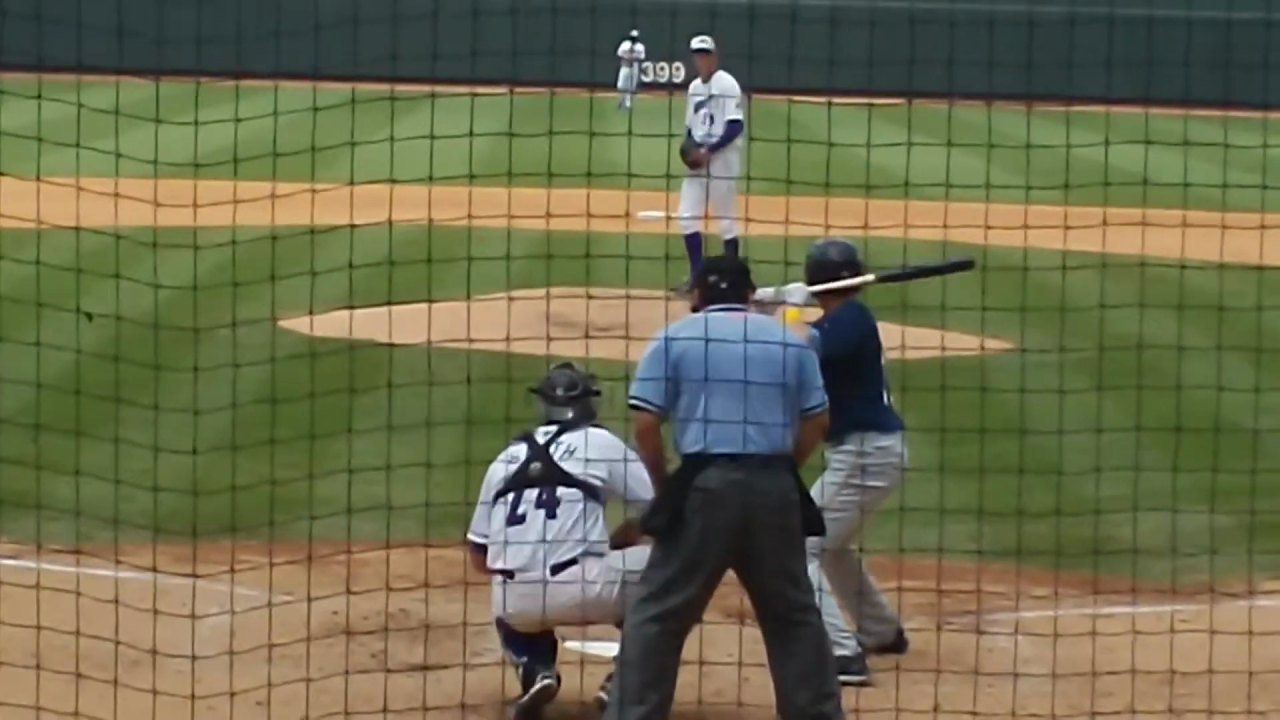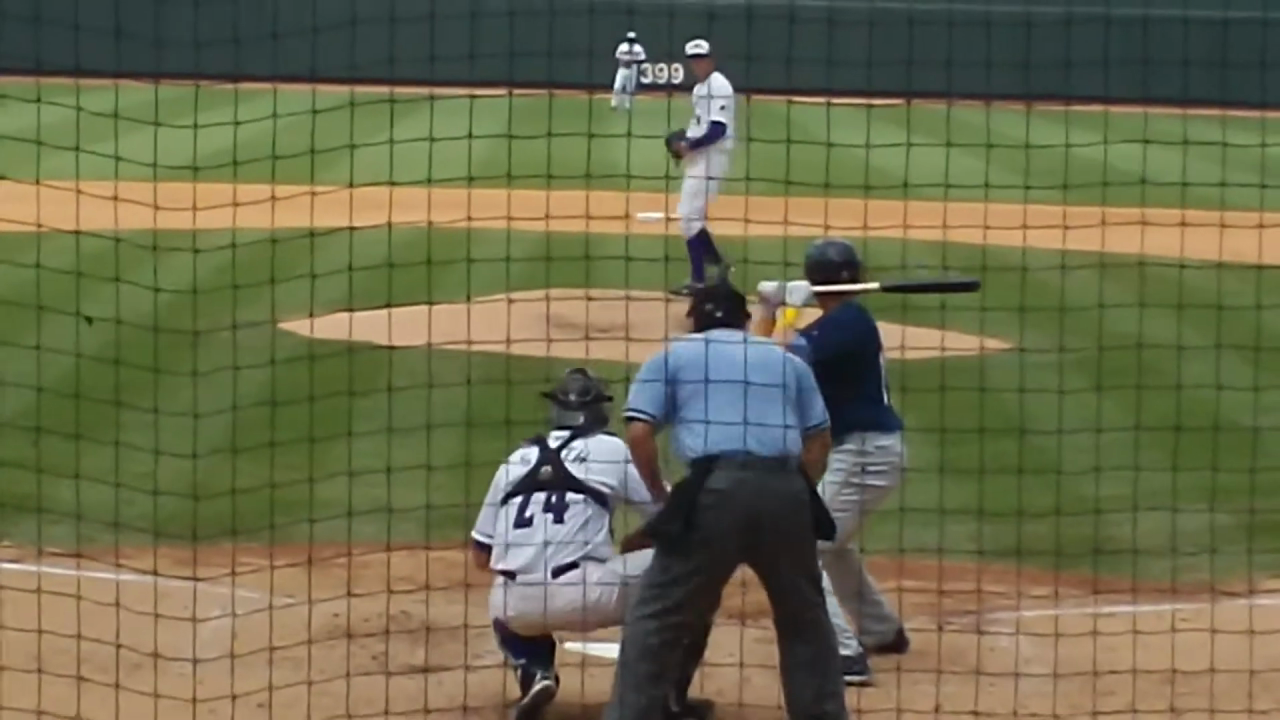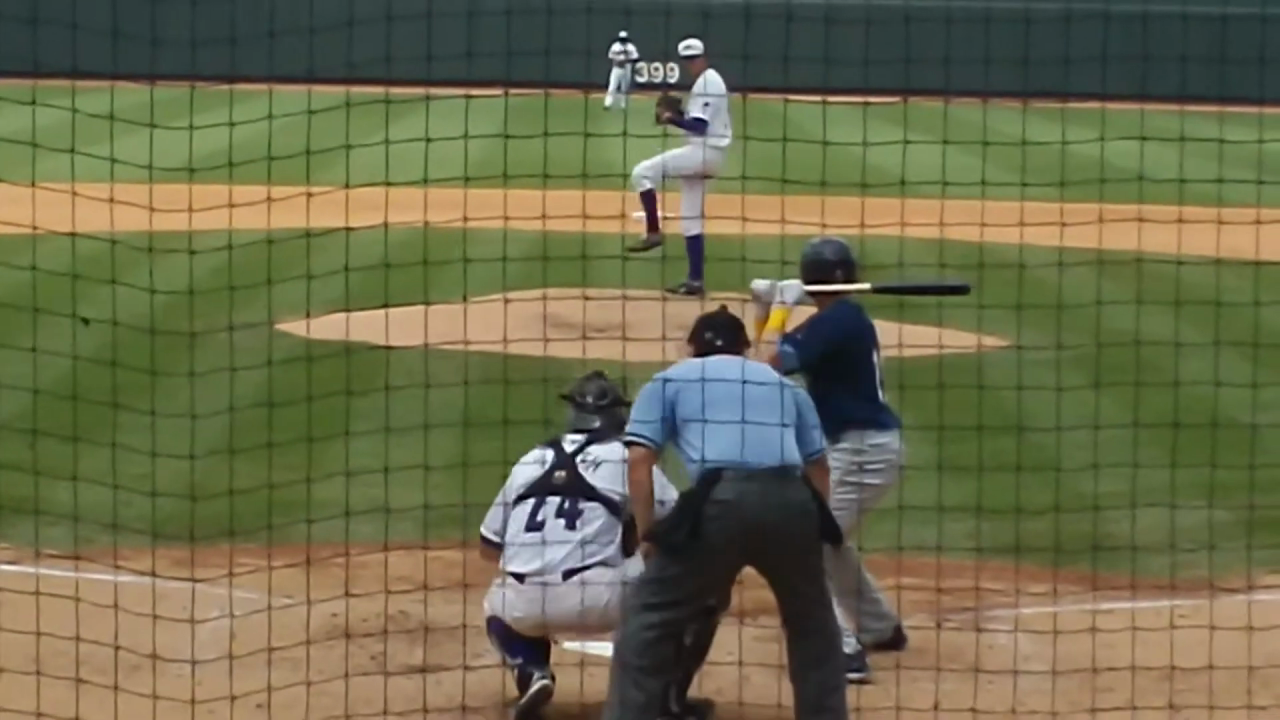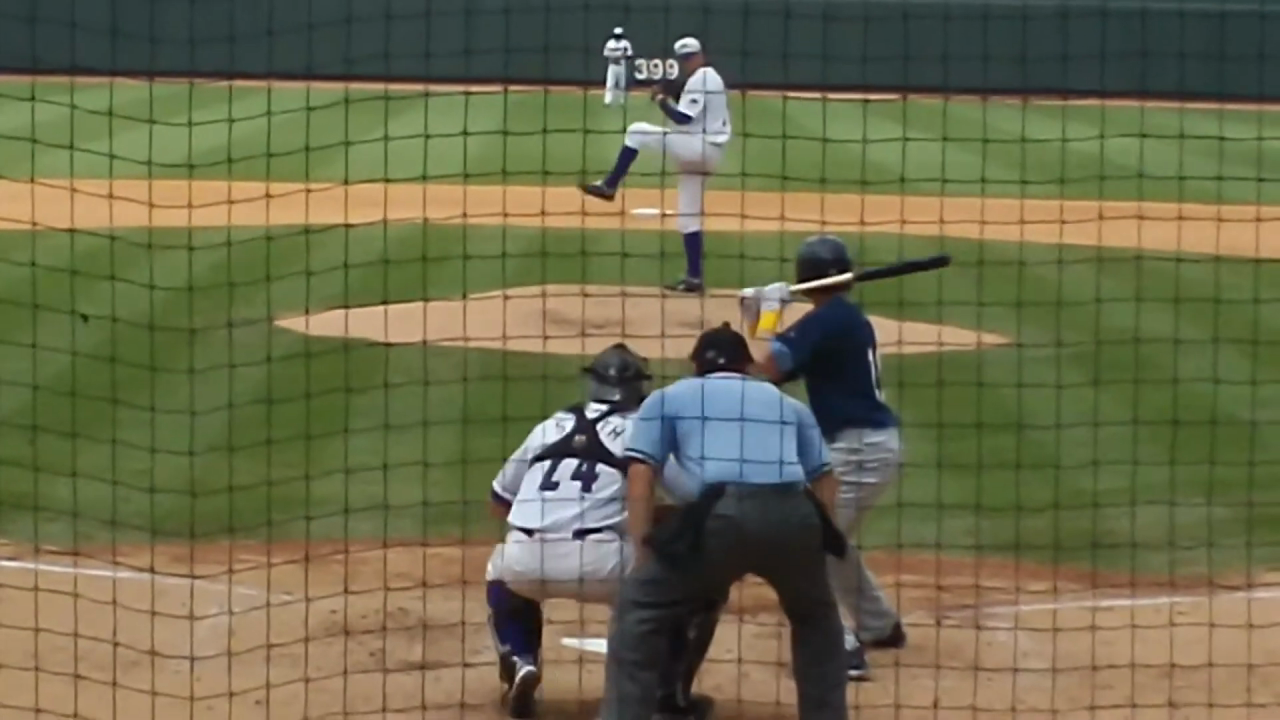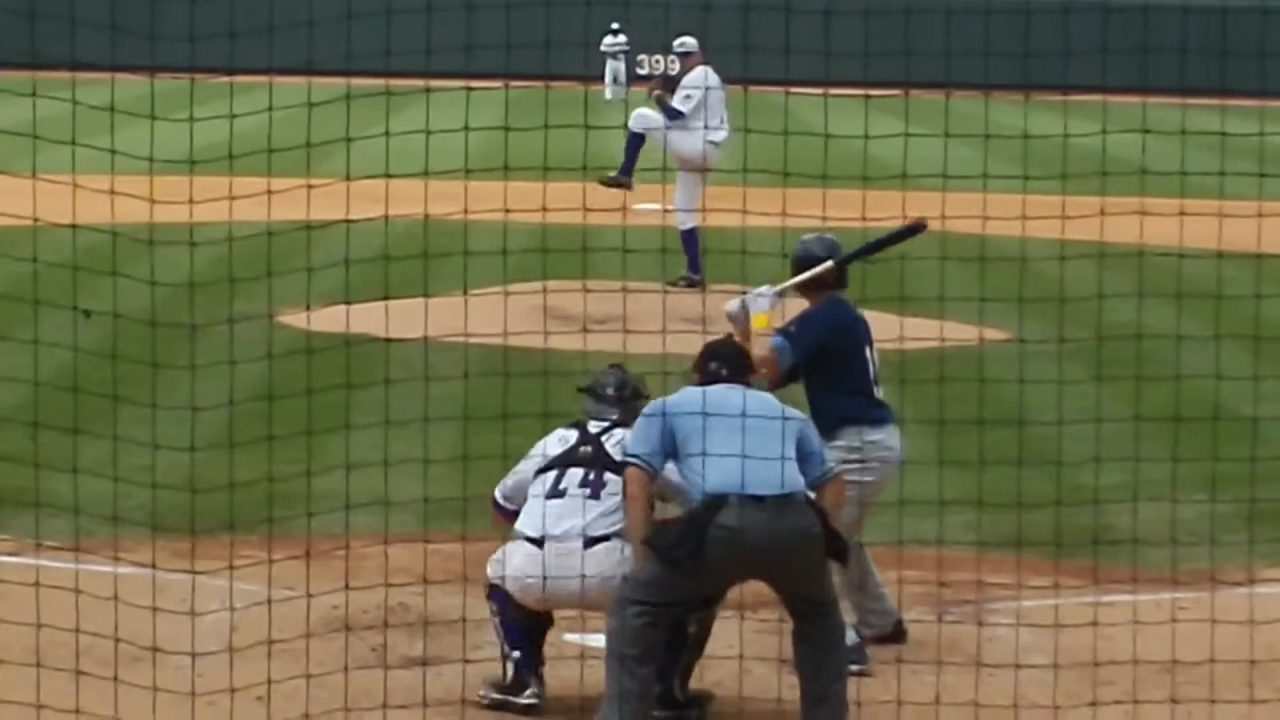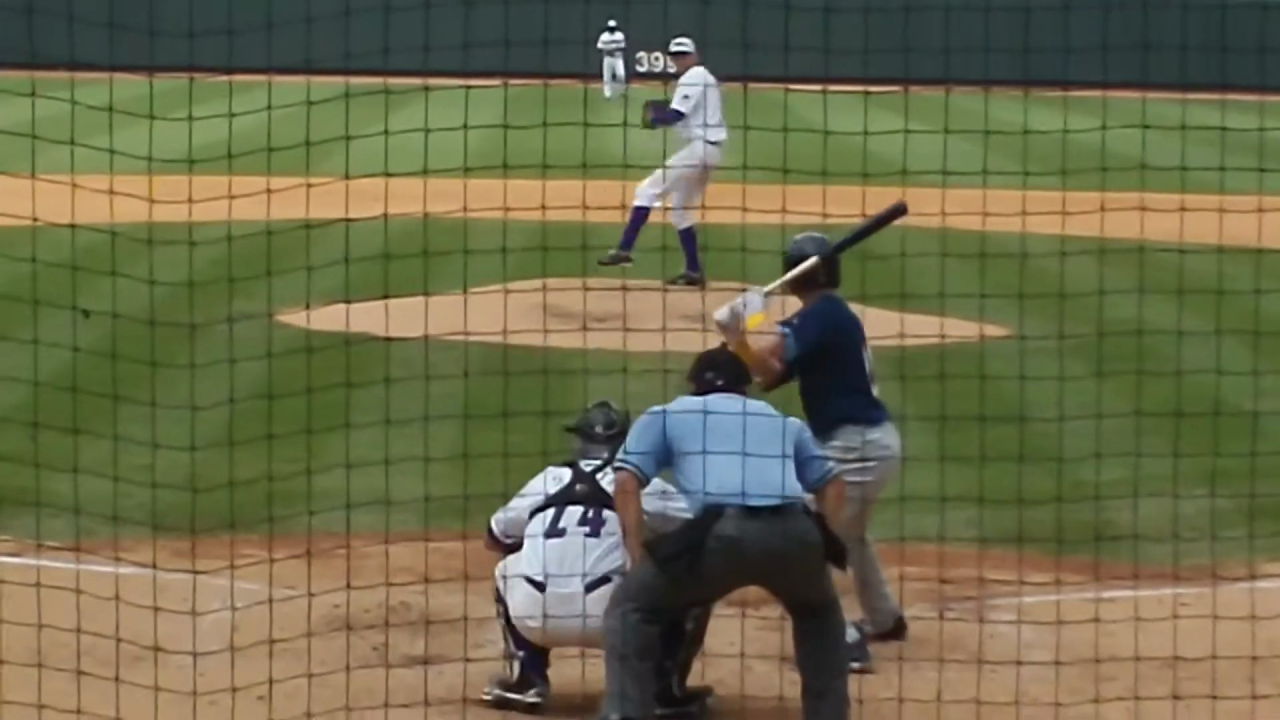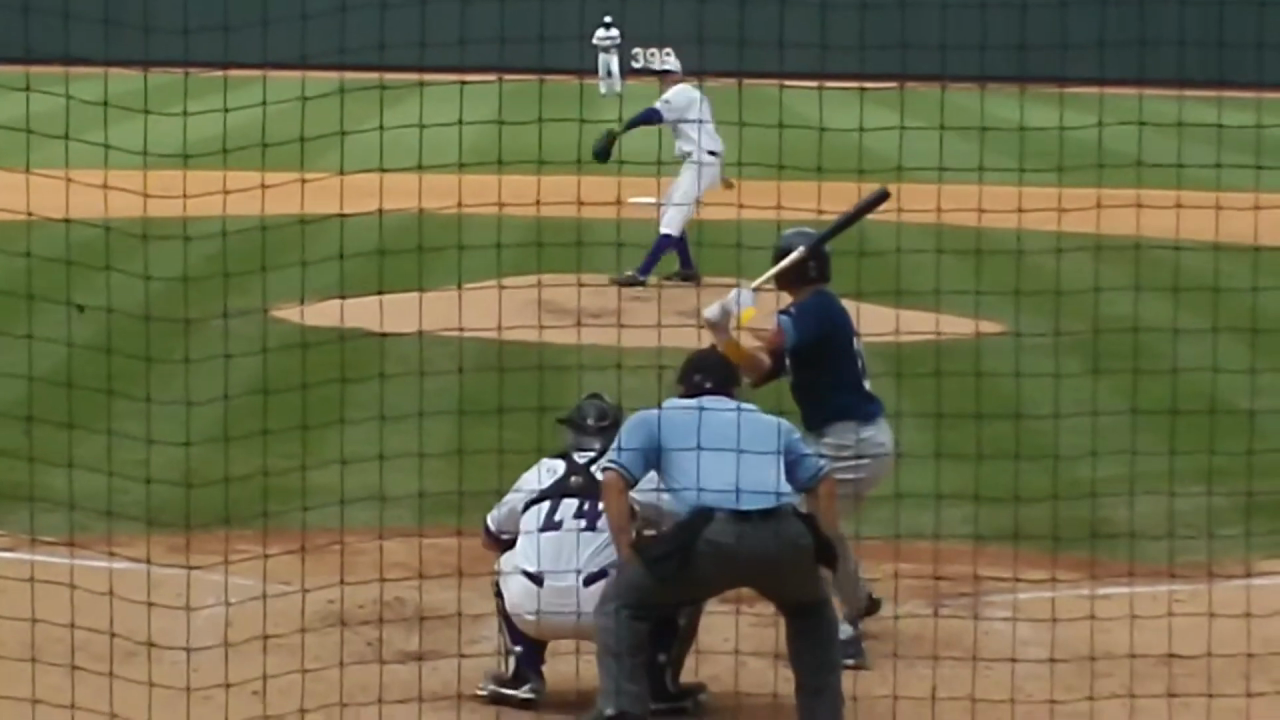
dt=0.2s
person 1, frame 1
left shoulder: (845, 320)
right shoulder: (851, 318)
left wrist: (791, 306)
right wrist: (774, 307)
left hip: (862, 453)
right hip: (874, 447)
left knee: (799, 547)
right knee: (832, 542)
left ankle: (845, 655)
right ankle: (883, 631)
person 1, frame 2
left shoulder: (842, 322)
right shoulder: (850, 319)
left wrist: (774, 310)
right wrist: (771, 309)
left hip: (863, 453)
right hip: (872, 448)
right knee: (829, 542)
left ankle: (847, 655)
right ankle: (884, 631)
person 1, frame 3
left shoulder: (834, 321)
right shoulder: (848, 318)
left elbow: (768, 365)
right elbow: (780, 360)
left wrist: (779, 310)
right wrist: (768, 309)
left hip: (859, 451)
right hip: (869, 446)
left ankle: (845, 654)
right ankle: (881, 628)
person 1, frame 4
left shoulder: (826, 319)
right shoulder: (850, 318)
left elbow: (765, 368)
right elbow: (779, 369)
left hip: (857, 449)
right hip: (870, 443)
left ankle: (843, 651)
right ankle: (881, 626)
person 1, frame 5
left shoulder: (823, 317)
right shoulder: (846, 317)
left elbow: (766, 362)
right elbow: (776, 377)
left wrist: (760, 314)
right wrist: (743, 325)
left hip: (856, 447)
right hip: (874, 440)
right knee: (837, 536)
left ankle: (843, 647)
right ankle: (882, 622)
person 1, frame 6
left shoulder: (821, 314)
right shoulder: (834, 316)
left elbow: (772, 351)
right elbow: (769, 376)
right wrist: (735, 334)
left hip: (855, 447)
right hip: (871, 440)
right knee: (846, 532)
left ankle: (845, 645)
right ankle: (884, 619)
person 1, frame 7
left shoulder: (817, 308)
right shoulder: (817, 311)
left elbow: (771, 337)
right elbow: (760, 371)
right wrist: (723, 332)
left hip: (849, 444)
right hip: (861, 438)
left ankle: (840, 641)
right ankle: (856, 602)
person 2, frame 1
left shoulder: (674, 338)
right shoulder: (792, 342)
left elbow: (645, 422)
right elbow: (816, 422)
left wrist: (663, 484)
left hip: (706, 485)
right hip: (775, 487)
left knee: (658, 611)
right knee: (793, 612)
person 2, frame 2
left shoulder: (671, 355)
right shoulder: (788, 360)
left elbow: (639, 434)
right elbow: (819, 440)
left wrist: (661, 497)
left hip: (715, 489)
right hip: (785, 489)
left knee: (658, 612)
right knee: (804, 614)
person 2, frame 3
left shoulder: (669, 379)
right shoulder: (784, 384)
left elbow: (639, 458)
right elbow: (817, 465)
left wrist: (649, 533)
right wrist: (808, 518)
left hip: (721, 500)
right hip: (790, 499)
left knee: (650, 610)
right knee: (812, 617)
person 2, frame 4
left shoulder: (668, 397)
right shoulder: (789, 403)
left elbow: (640, 474)
right elbow: (823, 479)
left wrist: (643, 552)
right wrist: (813, 539)
left hip: (724, 515)
right hip: (792, 514)
left knee: (640, 607)
right knee: (815, 615)
person 2, frame 5
left shoulder: (667, 407)
right shoulder: (788, 413)
left elbow: (636, 480)
right elbow: (829, 486)
left wrist: (642, 562)
right wrist: (817, 544)
left hip: (725, 525)
right hip: (794, 525)
left knee: (635, 604)
right knee: (818, 613)
person 2, frame 6
left shoulder: (663, 416)
right shoulder: (785, 421)
left elbow: (627, 483)
right elbow: (830, 487)
left wrist: (640, 562)
right wrist: (818, 550)
left hip: (723, 535)
right hip: (793, 534)
left knee: (631, 603)
right knee: (819, 612)
person 2, frame 7
left shoulder: (653, 418)
right shoulder: (774, 423)
left elbow: (613, 482)
right elbow: (823, 485)
left wrist: (629, 560)
right wrist: (813, 551)
left hip: (713, 538)
right hip: (784, 538)
left knee: (621, 602)
right knee: (811, 609)
person 3, frame 1
left shoulder: (506, 458)
right shoulder: (602, 442)
left elbow: (480, 557)
left hip: (517, 601)
right hip: (582, 589)
left ankle: (536, 671)
person 3, frame 2
left shoulder: (516, 458)
right shoulder: (610, 449)
left elbow: (482, 555)
right wrist: (616, 554)
left hip: (516, 603)
right hip: (582, 593)
left ankle: (534, 673)
person 3, frame 3
left shoulder: (530, 460)
right shoulder: (623, 457)
left elbow: (490, 548)
right wrist: (634, 543)
left hip: (523, 606)
right hip: (593, 599)
left knee: (499, 605)
left ankle: (531, 672)
person 3, frame 4
left shoulder: (550, 426)
left elbow: (499, 501)
left hip: (524, 559)
right hip: (598, 562)
left knee: (503, 577)
left ankle: (520, 662)
person 3, frame 5
left shoulder: (553, 440)
left elbow: (502, 510)
left hip: (530, 572)
right hip: (603, 571)
left knee: (500, 570)
left ankle: (522, 681)
right ankle: (668, 689)
person 3, frame 6
left shoulder: (546, 479)
left elbow: (495, 539)
left hip: (533, 614)
right hip: (604, 613)
left knee: (509, 574)
left ankle: (527, 681)
right ankle: (666, 688)
person 3, frame 7
left shoulder: (539, 473)
left elbow: (492, 537)
left hip: (529, 609)
left knee: (510, 567)
left ankle: (523, 676)
right ankle: (659, 684)
person 4, frame 1
left shoulder: (727, 83)
right shoulder: (694, 87)
left elbow: (736, 127)
left wrist: (710, 150)
left hip: (722, 158)
right hip: (699, 159)
left knee: (726, 221)
right knee: (687, 216)
right ankle: (696, 276)
person 4, frame 2
left shoulder: (719, 85)
right shoulder: (699, 88)
left elbow: (718, 129)
left wrist: (690, 146)
right wrist: (685, 146)
left hip: (711, 158)
right hip: (696, 158)
left knee: (690, 216)
right knee: (689, 218)
left ankle: (716, 268)
right ankle: (697, 279)
person 4, frame 3
left shoulder: (708, 82)
right shoulder: (707, 81)
left elbow: (698, 125)
left wrist: (672, 119)
right wrist: (675, 118)
left hip: (705, 152)
right hip: (705, 153)
left knee: (642, 172)
right knee: (691, 217)
left ankle: (654, 232)
right ankle: (695, 279)
person 4, frame 4
left shoulder: (700, 79)
right shoulder: (712, 78)
left elbow: (682, 118)
left wrist: (662, 102)
right wrist: (670, 102)
left hip: (700, 147)
right hip: (709, 152)
left knee: (637, 131)
right knee: (689, 215)
left ankle: (610, 185)
right ankle: (694, 277)
person 4, frame 5
left shoulder: (695, 78)
right shoulder: (711, 78)
left elbow: (674, 114)
left wrist: (659, 98)
right wrist: (667, 98)
left hip: (697, 146)
right hip: (707, 151)
left knee: (641, 117)
right knee: (685, 212)
left ankle: (623, 176)
right ankle: (694, 273)
person 4, frame 6
left shoulder: (692, 78)
right shoulder: (706, 79)
left elbow: (675, 115)
left wrist: (654, 119)
right wrist: (662, 116)
left hip: (699, 149)
right hip: (709, 152)
left knee: (647, 191)
right knee: (680, 212)
left ankle: (624, 248)
right ankle: (693, 271)
person 4, frame 7
left shoulder: (679, 93)
right shoulder: (693, 95)
left elbow: (653, 115)
right elbow: (696, 136)
left wrist: (622, 128)
right wrist: (721, 176)
left hip: (701, 162)
right hip: (705, 162)
left knee: (672, 219)
right knee: (672, 214)
left ankle: (642, 273)
right ankle: (687, 269)
